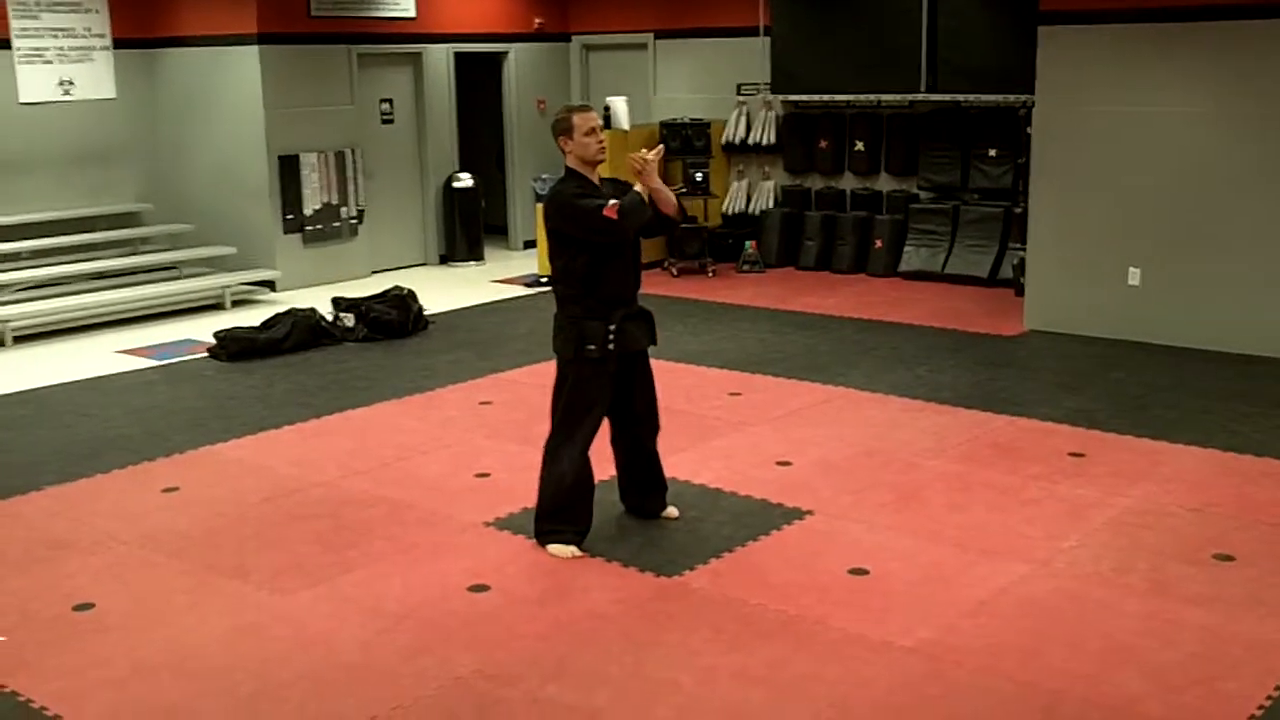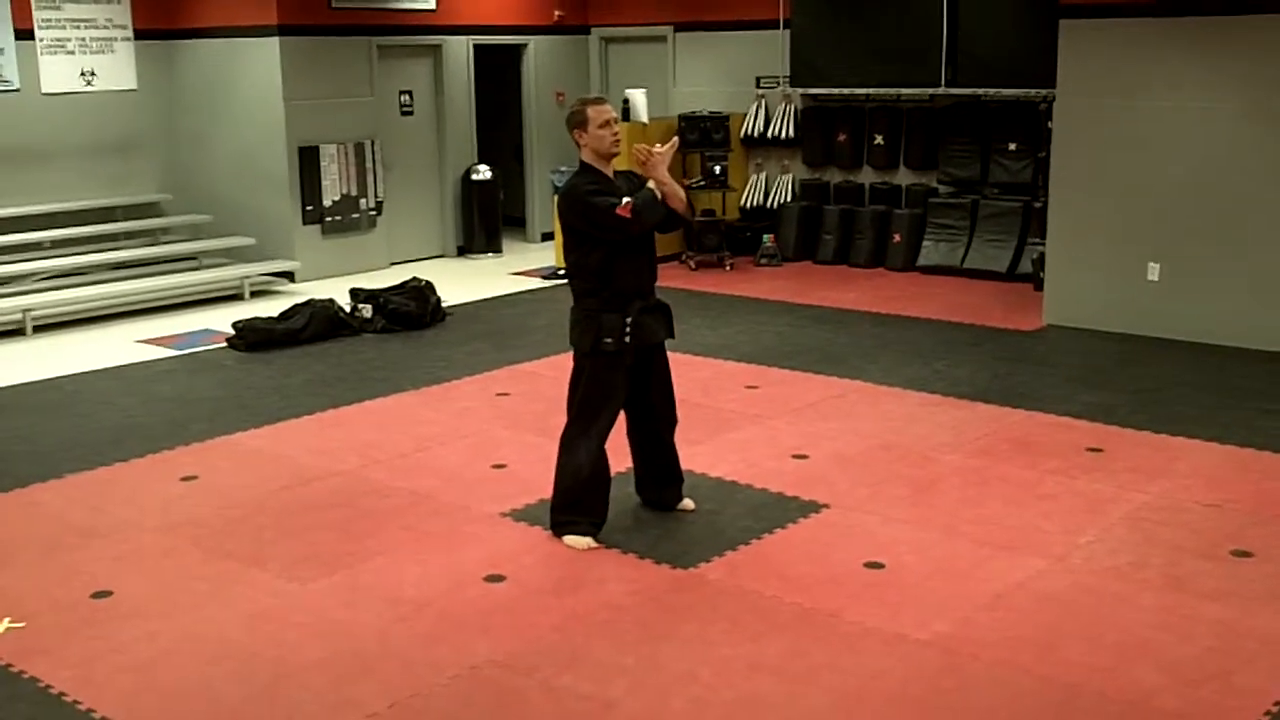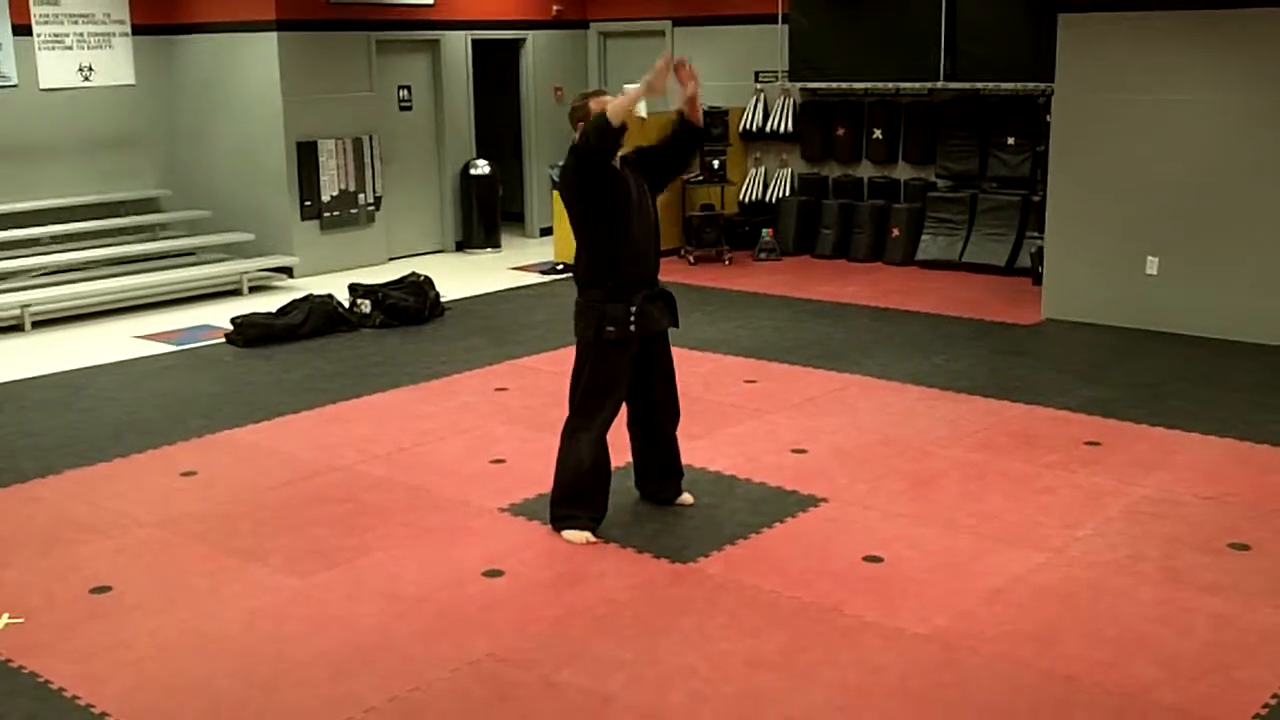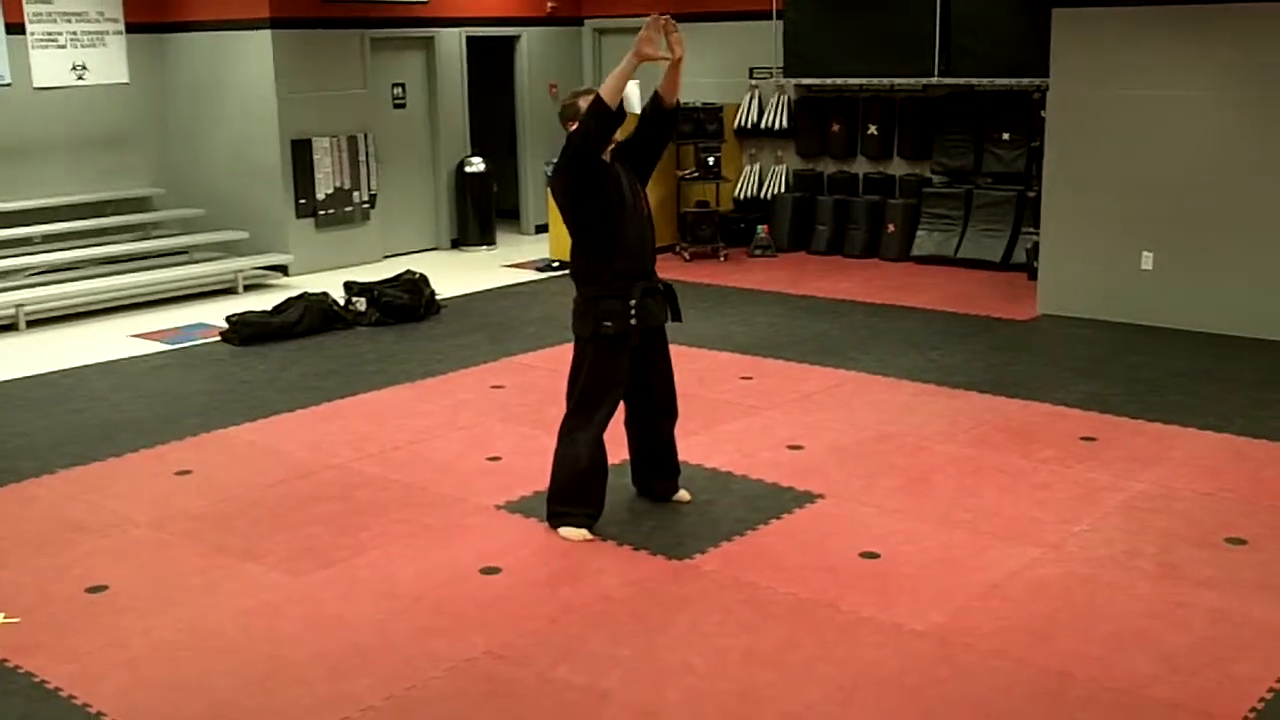
dt=0.5s
person 1, frame 1
left shoulder: (615, 188)
right shoulder: (564, 199)
left elbow: (664, 220)
right elbow: (622, 223)
left wrist: (652, 182)
right wrist: (641, 185)
left hip: (626, 322)
right hip: (585, 331)
left knee: (638, 419)
right knee: (573, 430)
left ankle: (645, 498)
right ankle: (557, 527)
person 1, frame 2
left shoulder: (630, 182)
right shoulder: (578, 193)
left elbow: (677, 216)
right elbow: (634, 221)
left wrist: (660, 177)
right wrist: (656, 179)
left hip: (643, 316)
right hip: (602, 324)
left knee: (656, 412)
right knee: (589, 423)
left ankle: (661, 490)
right ankle: (573, 518)
person 1, frame 3
left shoulder: (637, 167)
right shoulder: (581, 173)
left elbow: (684, 143)
right elbow: (602, 135)
left wrist: (691, 97)
right wrist: (645, 88)
left hip: (648, 306)
right hip: (605, 315)
left knee: (658, 407)
right knee: (591, 416)
left ankle: (661, 485)
right ankle: (573, 513)
person 1, frame 4
left shoulder: (627, 163)
right shoulder: (572, 175)
left elbow: (659, 118)
right elbow: (596, 125)
left wrist: (674, 63)
right wrist: (635, 57)
left hip: (644, 303)
right hip: (604, 311)
left knee: (656, 404)
right knee: (588, 413)
left ankle: (658, 481)
right ankle: (569, 510)
